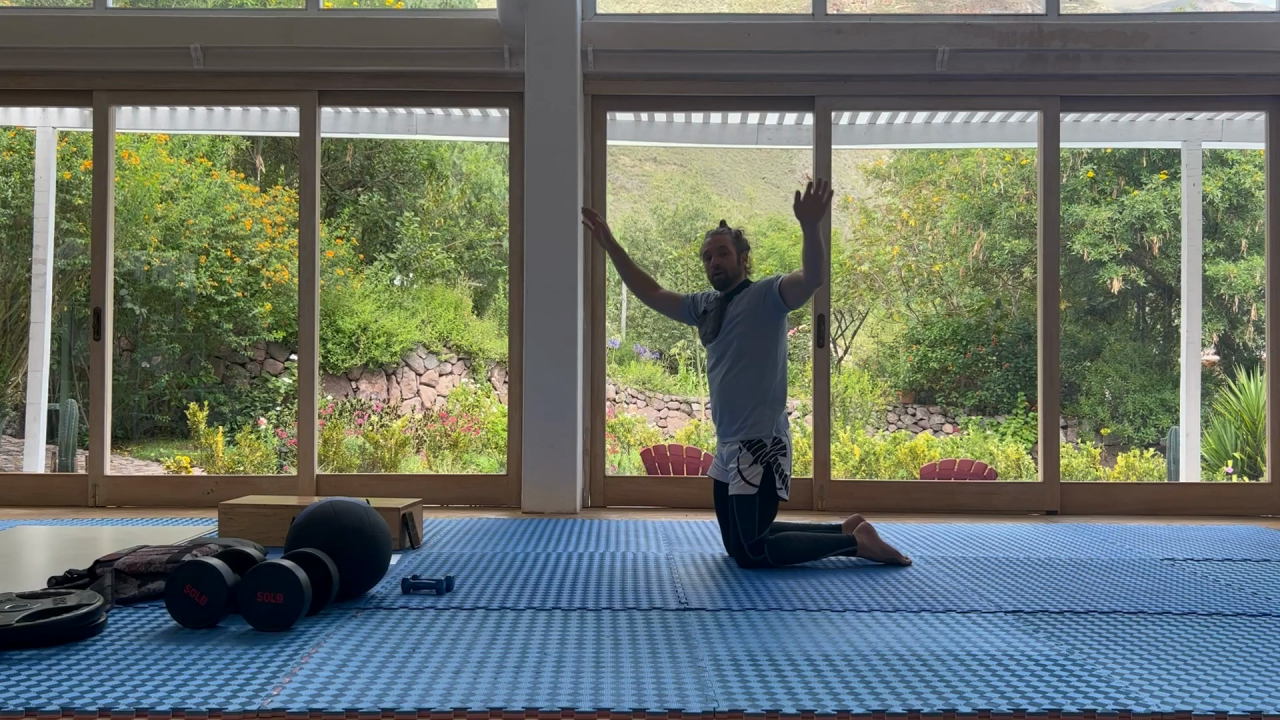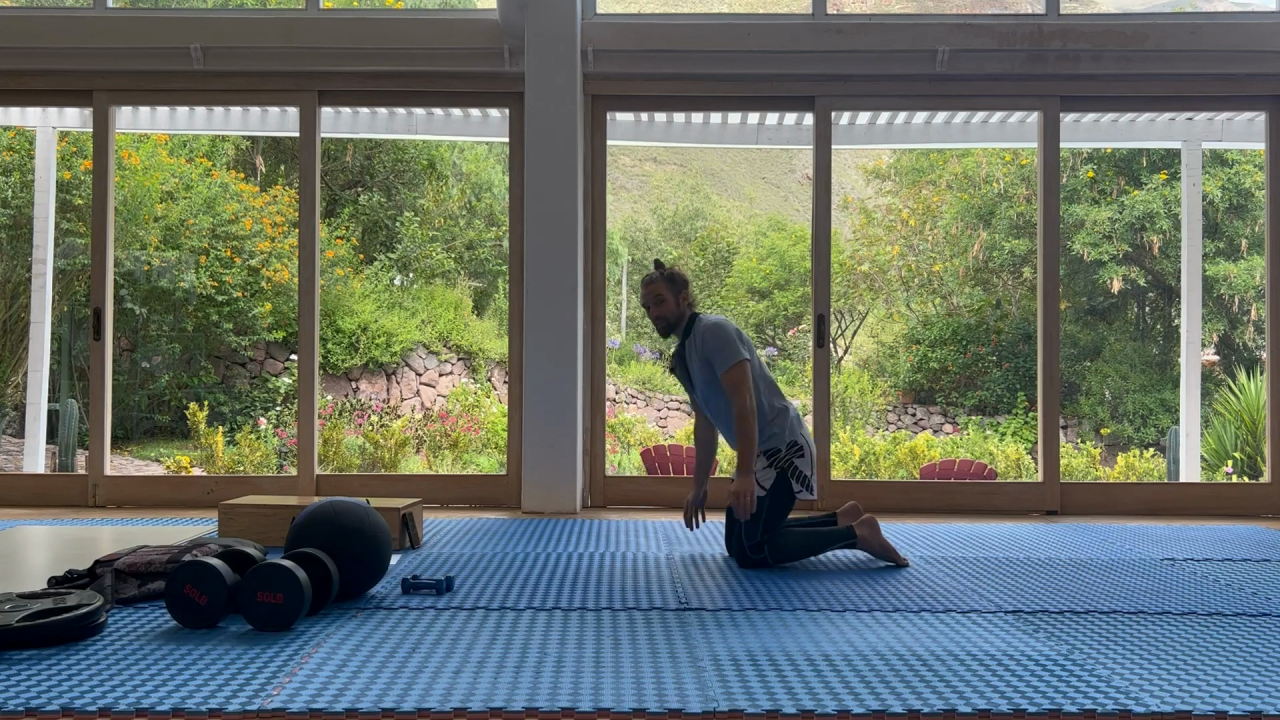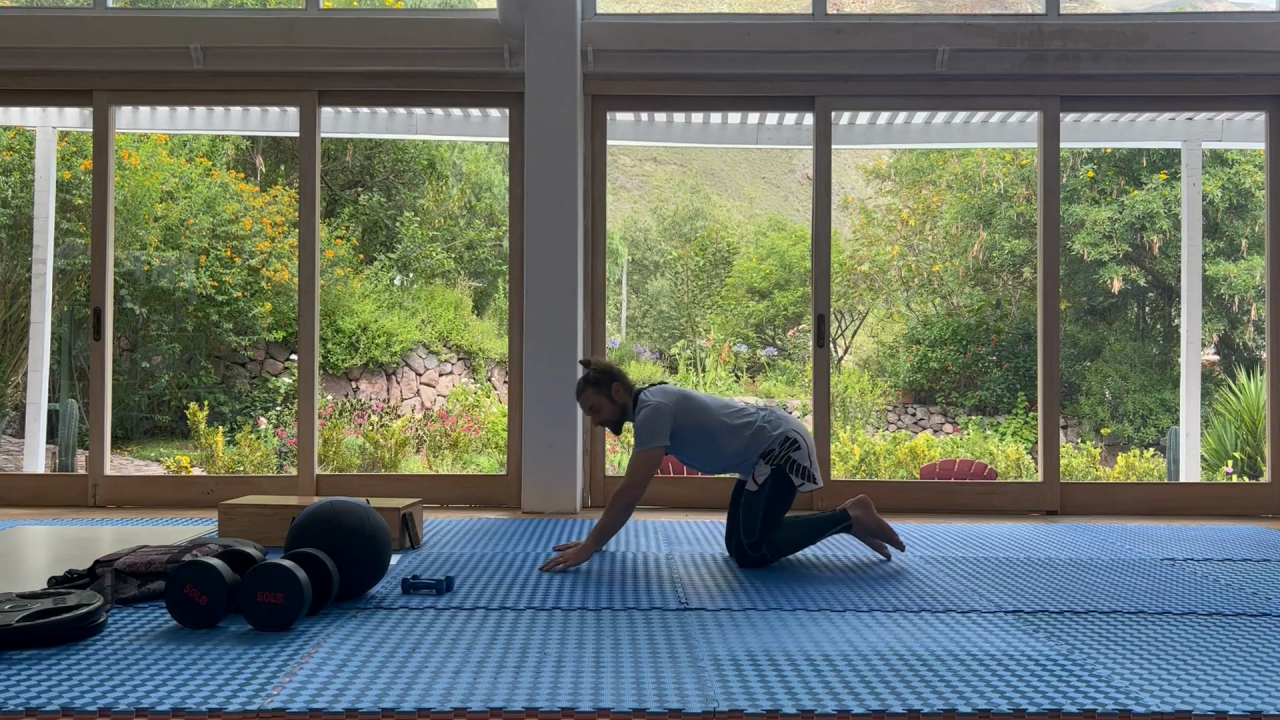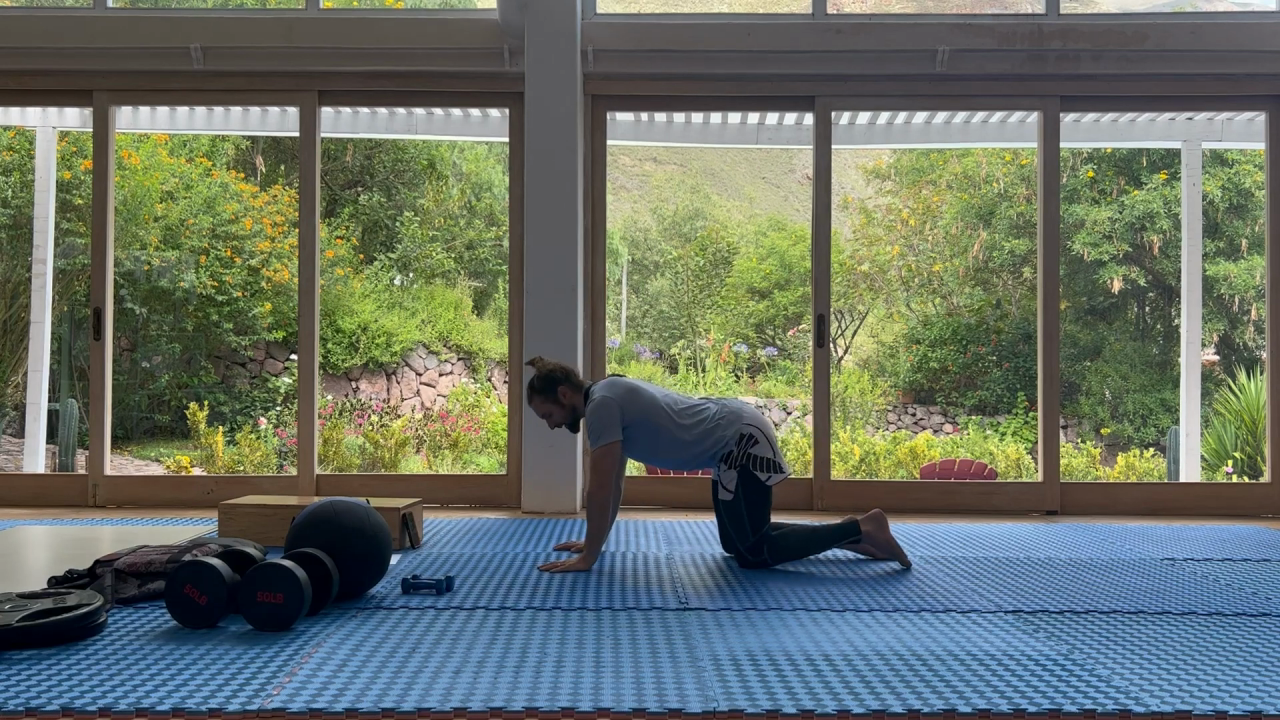
dt=0.7s
person 1, frame 1
left shoulder: (766, 296)
right shoulder: (706, 306)
left elbow: (811, 276)
right elbow: (652, 294)
left wrist: (811, 226)
right wrist: (610, 245)
left hip: (759, 446)
right hip: (731, 448)
left knee: (750, 552)
right knee: (740, 544)
left ankle: (856, 542)
right ankle: (845, 530)
person 1, frame 2
left shoulder: (713, 332)
right shoulder: (684, 353)
left elbow: (743, 404)
right elbow: (705, 422)
left wrist: (745, 475)
right wrist: (699, 485)
left hip: (781, 448)
right hip: (763, 451)
left knee: (750, 551)
right knee: (740, 544)
left ankle: (855, 533)
right ankle: (841, 520)
person 1, frame 3
left shoulder: (654, 410)
right shoulder: (649, 409)
left elbow: (631, 491)
right elbow: (630, 488)
left wrist: (588, 549)
right wrist: (594, 539)
left hip: (782, 446)
right hip: (769, 449)
left knee: (751, 552)
right knee: (739, 544)
left ankle: (850, 517)
right ankle: (848, 517)
person 1, frame 4
left shoulder: (600, 405)
right shoulder: (612, 395)
left elbow: (600, 489)
right elbow: (614, 483)
left wrist: (588, 556)
right wrist: (595, 540)
left hip: (742, 441)
right hip: (735, 433)
left knee: (754, 553)
right knee: (737, 542)
left ankle: (861, 529)
right ankle: (847, 531)
